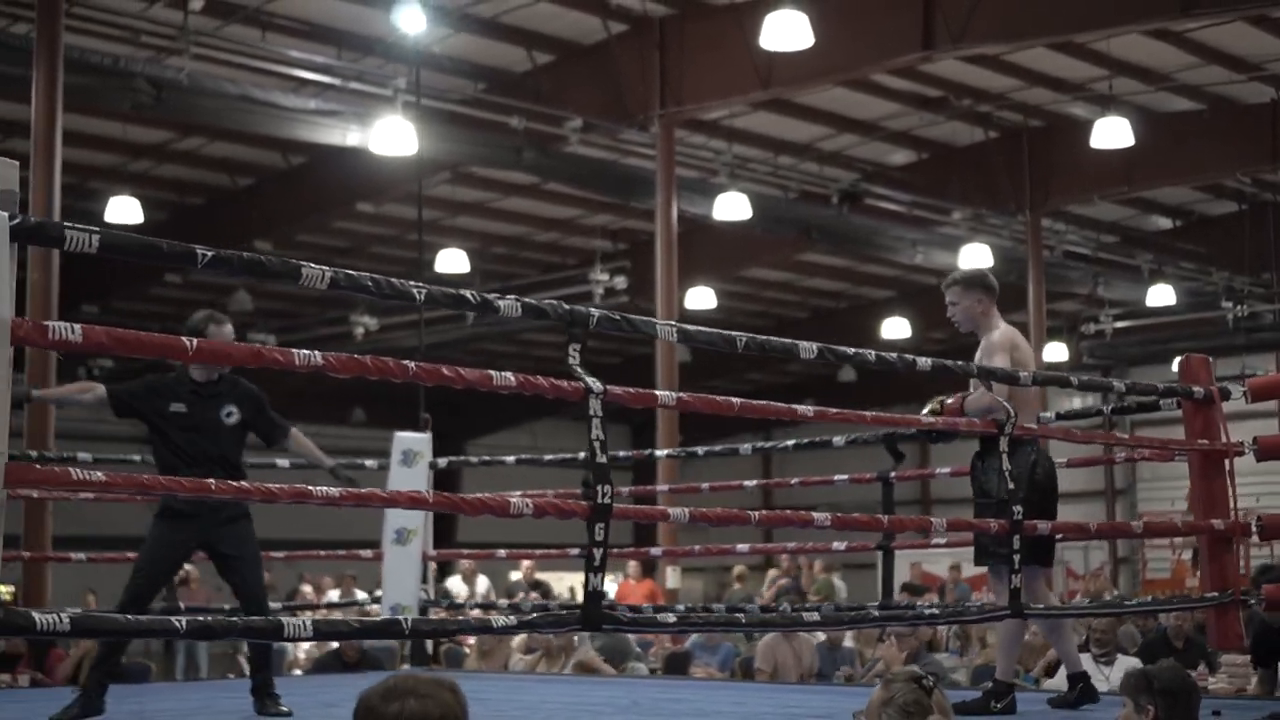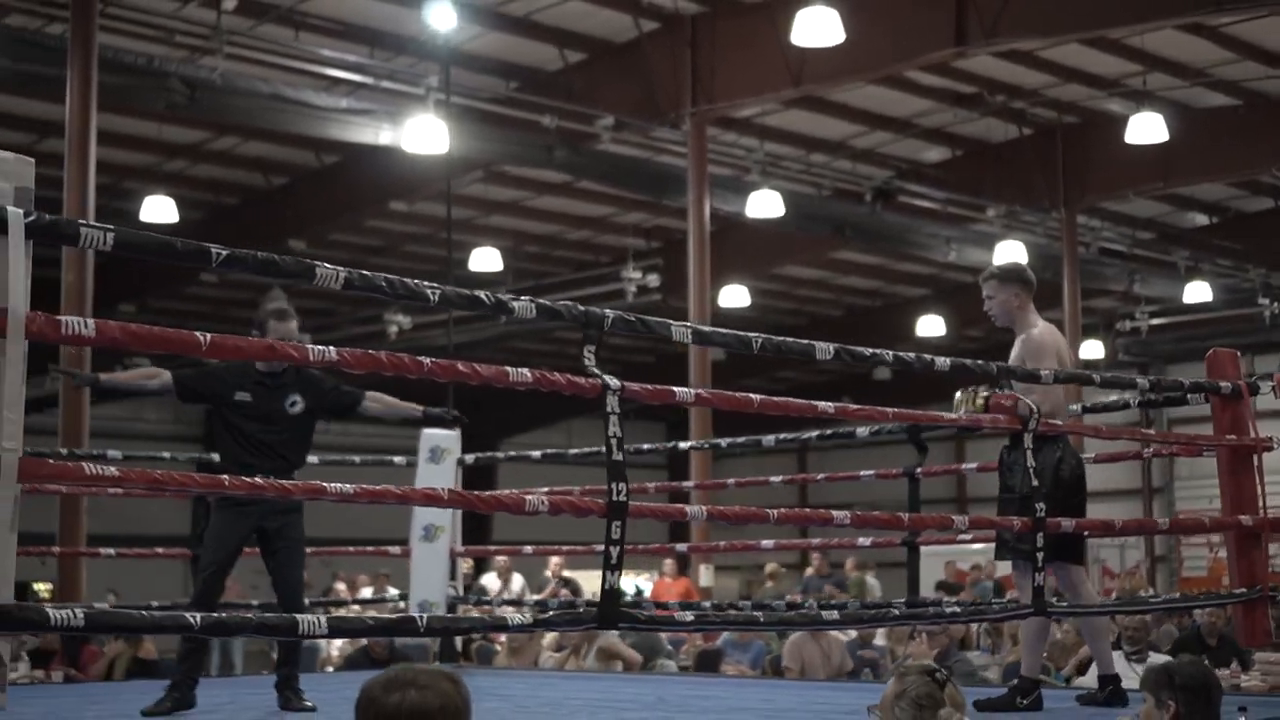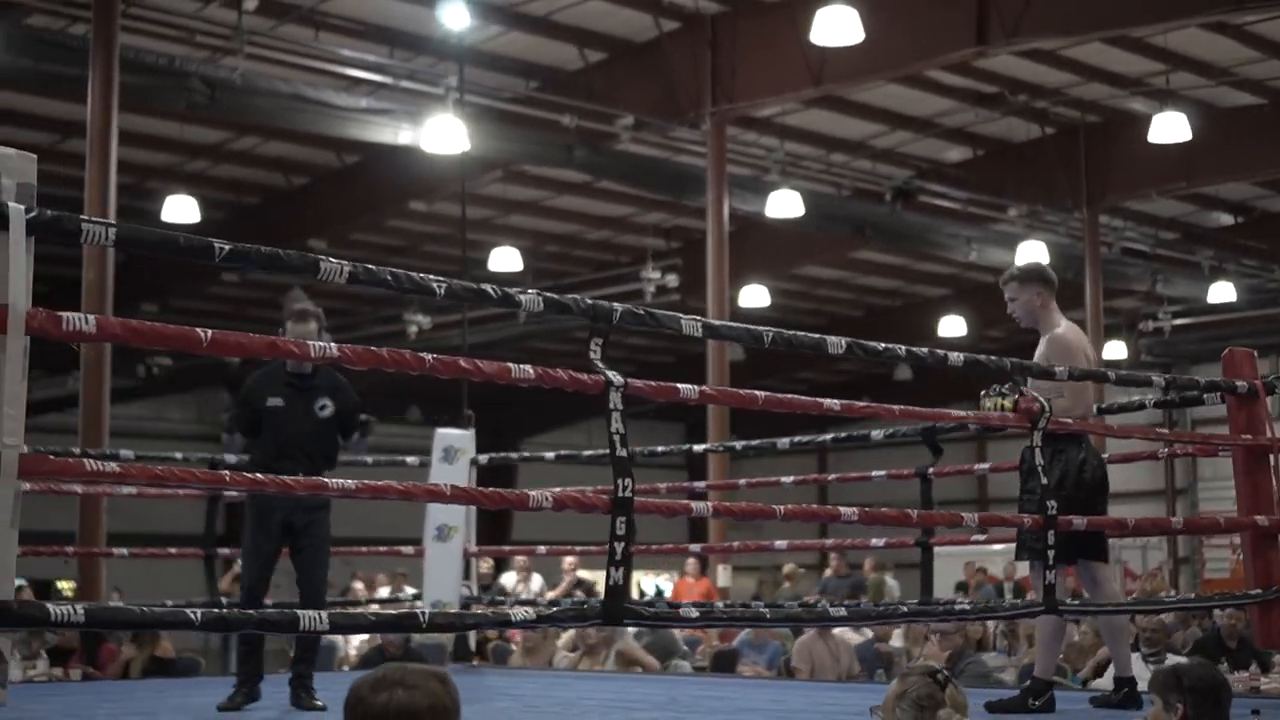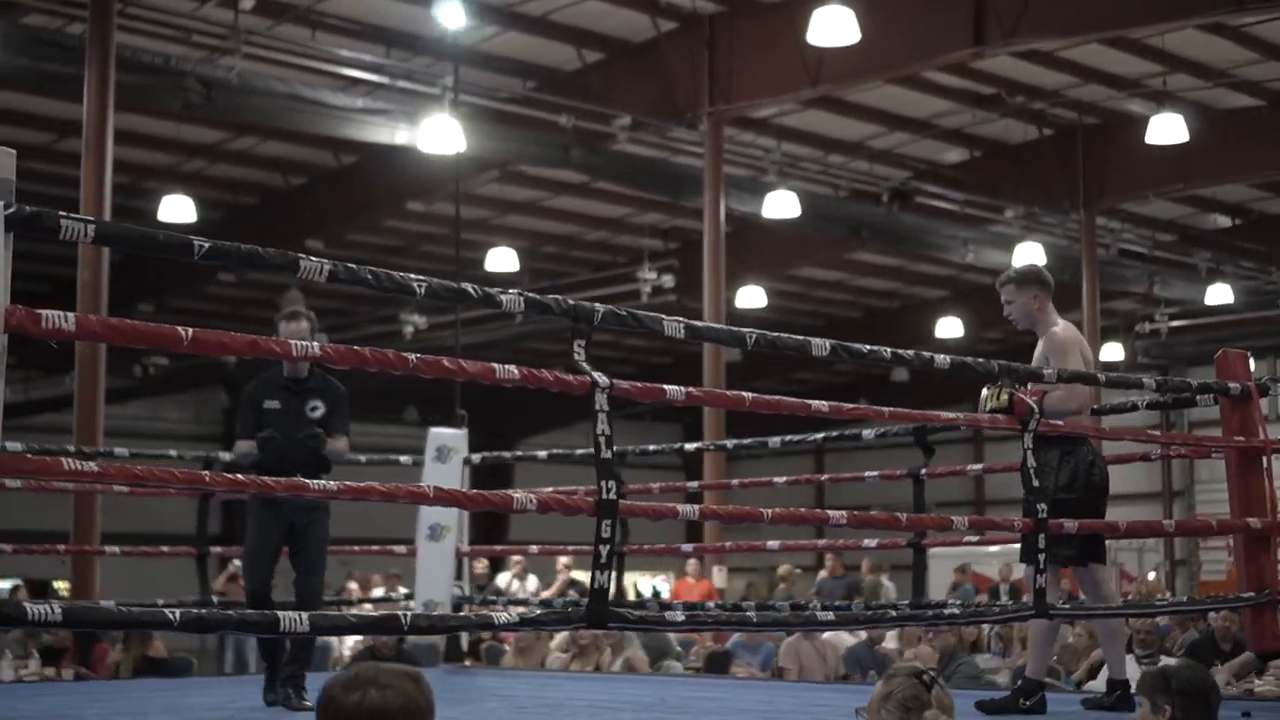
dt=0.2s
person 1, frame 1
left shoulder: (997, 340)
right shoulder: (1010, 341)
left elbow: (995, 401)
left wrist: (947, 409)
right wrist: (959, 408)
left hip: (1010, 464)
right hip: (1026, 463)
left knee: (1006, 578)
right knee: (1032, 580)
left ankle: (1001, 692)
right ankle: (1078, 680)
person 1, frame 2
left shoulder: (1034, 339)
right shoulder: (1042, 339)
left elbow: (1048, 406)
left wrist: (990, 405)
right wrist: (993, 401)
left hip: (1036, 461)
right hip: (1054, 460)
left knee: (1029, 574)
right knee: (1072, 574)
left ankle: (1027, 688)
right ankle: (1109, 682)
person 1, frame 3
left shoulder: (1060, 339)
right shoulder: (1061, 340)
left elbow: (1078, 406)
left wrist: (1019, 408)
right wrist: (1017, 402)
left hip: (1059, 460)
right hip: (1074, 460)
left knee: (1046, 574)
right knee: (1095, 574)
left ankle: (1040, 689)
right ankle: (1125, 684)
person 1, frame 4
left shoulder: (1058, 338)
right shoulder: (1057, 340)
left elbow: (1075, 400)
left wrist: (1015, 403)
right wrist: (1014, 401)
left hip: (1063, 463)
right hip: (1070, 463)
left knee: (1040, 576)
right knee: (1094, 577)
left ankle: (1031, 689)
right ankle: (1118, 687)
person 2, frame 1
left shoulder: (242, 394)
right shoulder: (161, 392)
left elbow: (286, 435)
right elbow: (91, 393)
left wrist: (331, 467)
right wrist: (30, 395)
left hip: (228, 512)
right hip: (177, 511)
left knee: (256, 601)
right knee: (133, 600)
person 2, frame 2
left shoulder: (310, 383)
right shoulder: (227, 377)
left elbow: (365, 401)
right elbow: (161, 379)
left wrist: (425, 413)
right wrist: (98, 380)
left hip: (283, 500)
right hip: (233, 496)
left knee: (291, 596)
right knee: (205, 589)
person 2, frame 3
left shoulder: (337, 387)
right shoulder: (260, 384)
left elbow: (349, 441)
right elbow: (240, 438)
left wrist: (361, 431)
right wrist: (235, 440)
left hip: (312, 498)
right hip: (266, 495)
left knee: (313, 593)
right knee: (252, 588)
left ankle: (302, 683)
right ankle: (247, 682)
person 2, frame 4
left shoulder: (331, 392)
right shoulder: (259, 389)
left elbow: (341, 447)
right elbow: (241, 449)
left wrist: (321, 444)
right wrist: (258, 449)
left hip: (311, 499)
right hip: (267, 497)
left knee: (309, 593)
right knee: (256, 587)
left ankle: (294, 682)
right ankle: (273, 671)
